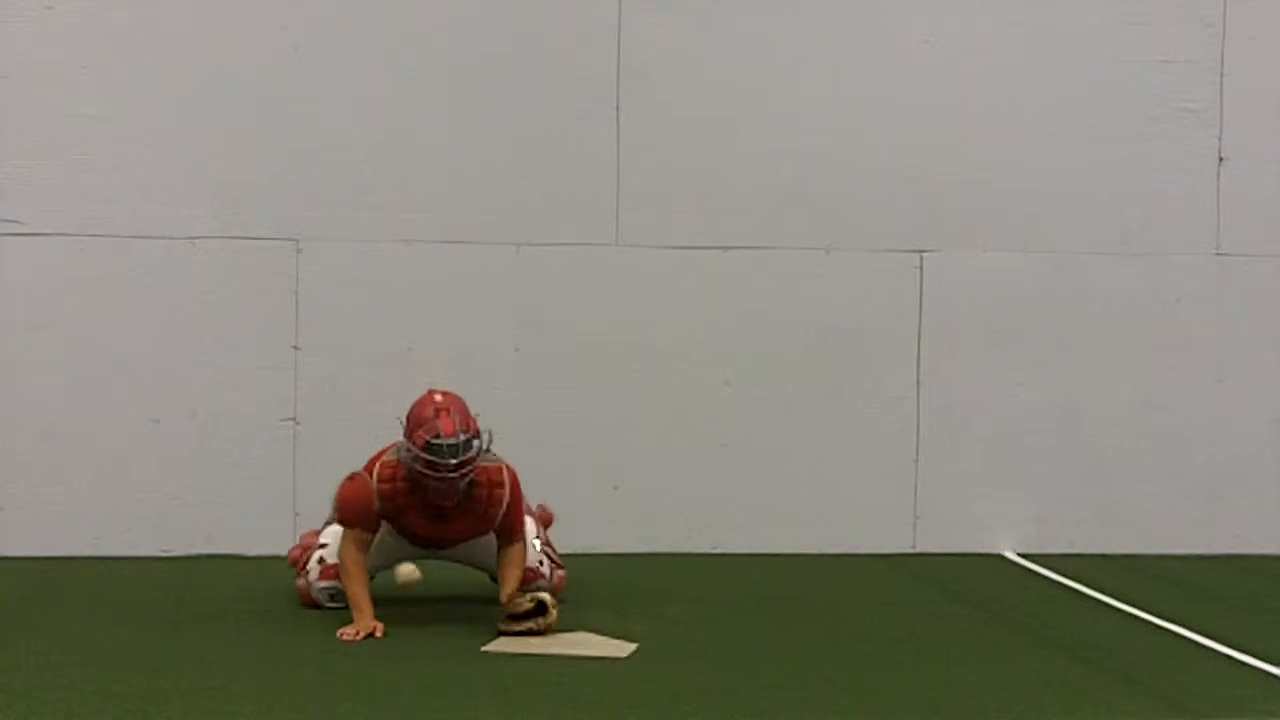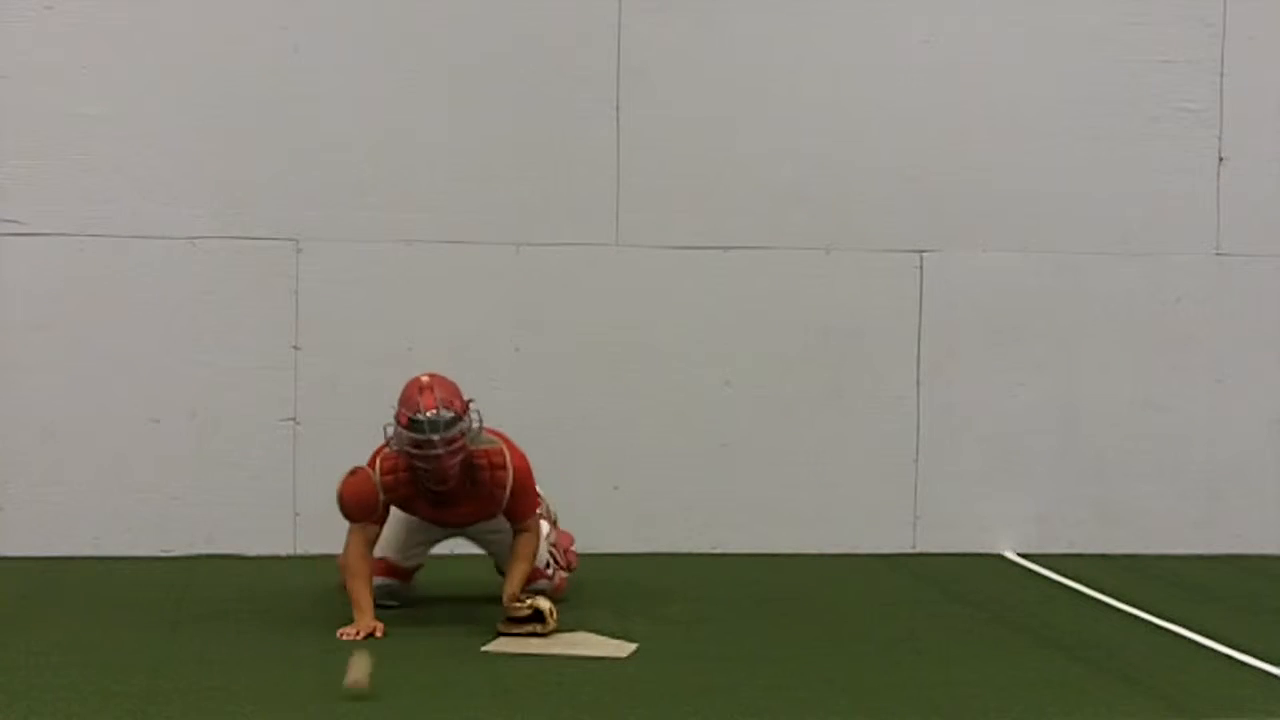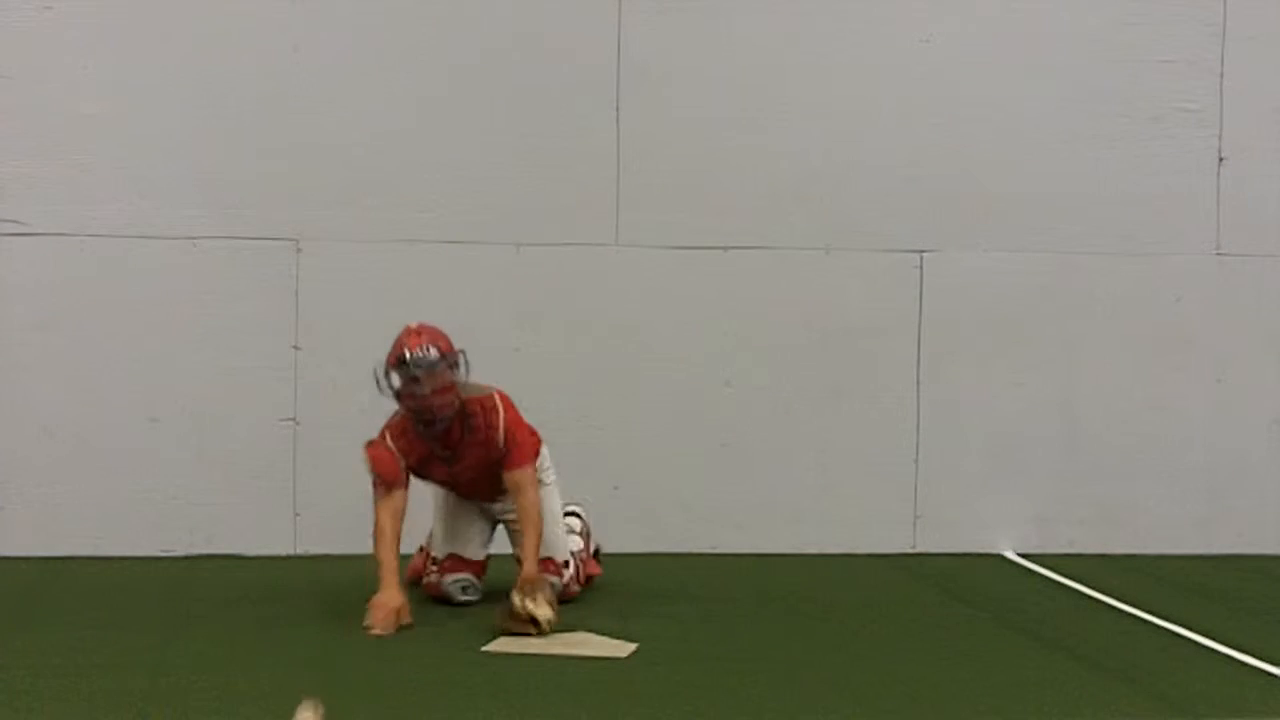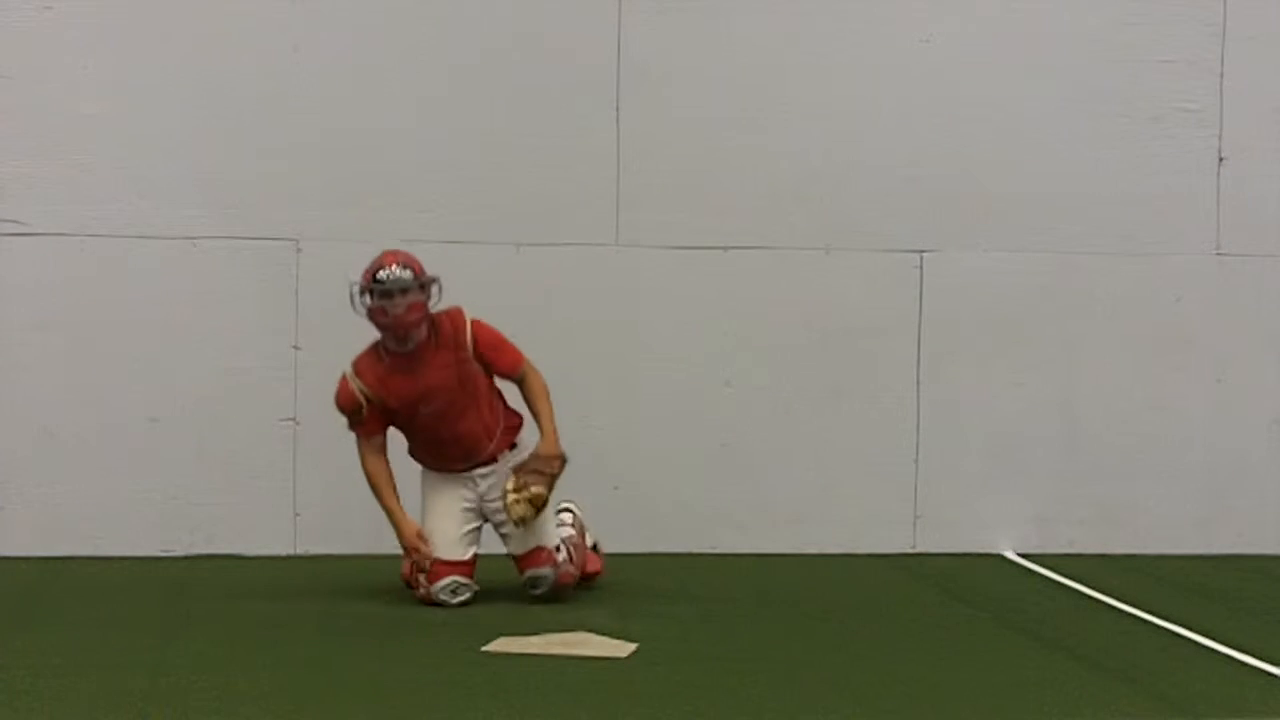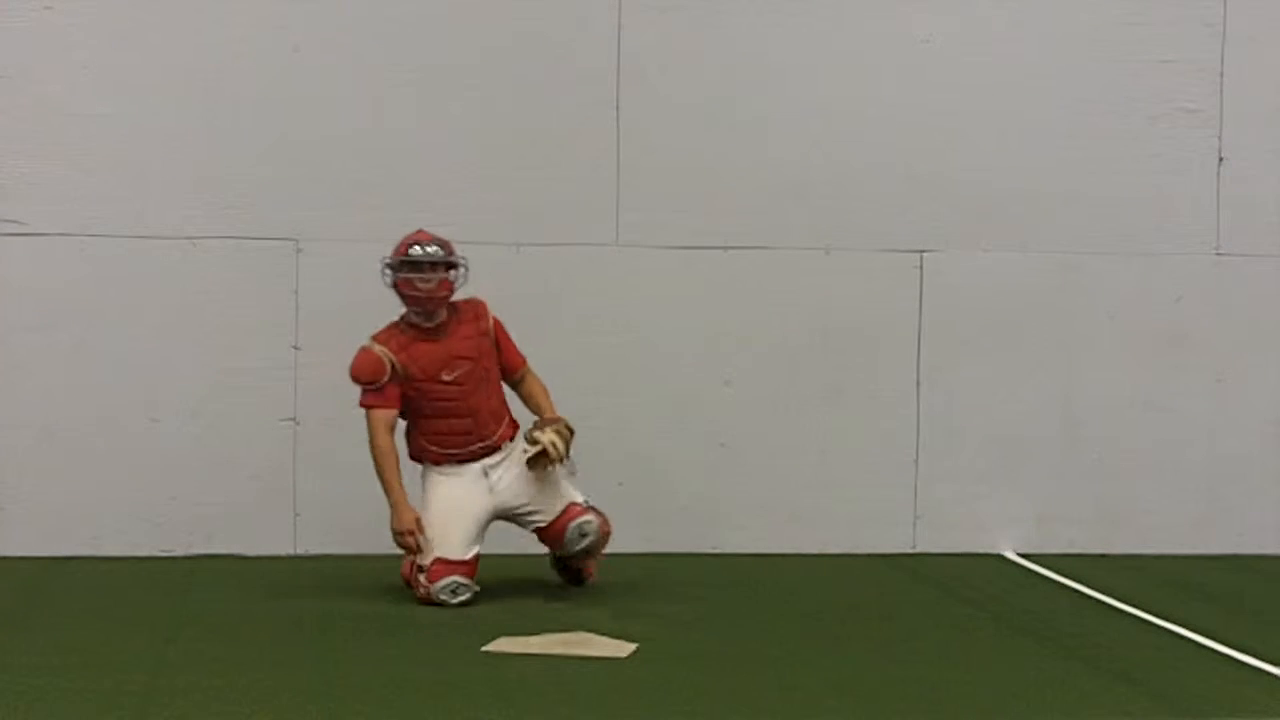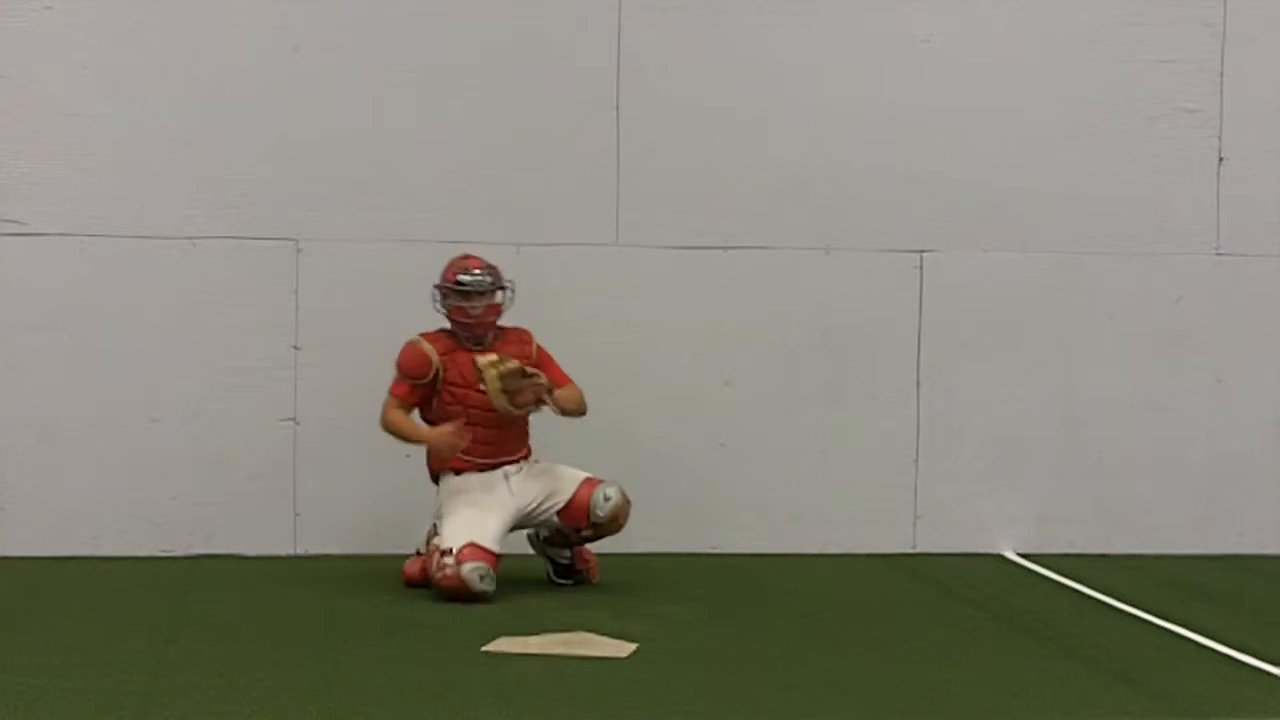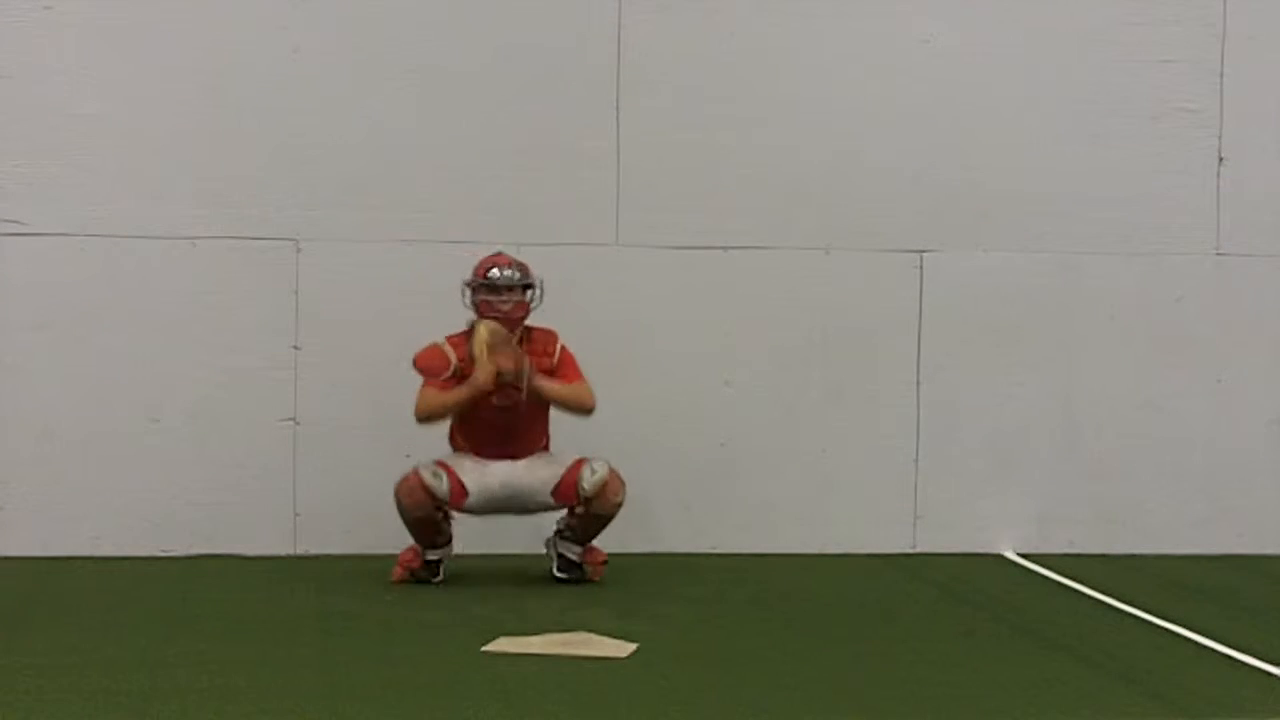
dt=0.3s
person 1, frame 1
left shoulder: (499, 481)
right shoulder: (383, 476)
left elbow: (512, 541)
right elbow: (354, 547)
left wrist: (509, 593)
right wrist: (363, 617)
left hip: (472, 536)
right hip: (396, 531)
left knee: (546, 582)
right knee: (319, 588)
left ankle: (527, 519)
person 1, frame 2
left shoulder: (503, 462)
right shoulder: (386, 469)
left elbow: (526, 529)
right elbow: (360, 542)
left wrist: (512, 590)
right wrist: (364, 616)
left hip: (492, 514)
left knee: (546, 584)
right knee: (379, 587)
left ankle: (548, 532)
person 1, frame 3
left shoulder: (493, 411)
right shoulder: (395, 437)
left elbow: (524, 494)
right elbow: (387, 514)
left wrist: (530, 569)
right wrist: (388, 588)
left hip: (520, 478)
right hip: (459, 492)
left knee: (554, 585)
right knee: (455, 587)
left ankle: (573, 530)
right ankle: (435, 551)
person 1, frame 4
left shoulder: (462, 332)
right shoulder: (366, 375)
left elbow: (527, 375)
right elbow: (373, 456)
left wrist: (550, 439)
right wrist: (401, 523)
left hip: (507, 463)
right hip: (444, 480)
left knee: (550, 580)
right knee: (447, 591)
left ankle: (568, 527)
right ankle: (419, 558)
person 1, frame 5
left shoulder: (479, 319)
right shoulder: (386, 351)
left elbow: (523, 376)
right elbow: (381, 432)
left wrist: (551, 418)
right wrist: (398, 505)
left hip: (509, 460)
right hip: (449, 477)
left knee: (588, 534)
right knee: (444, 590)
left ankle: (563, 550)
right ankle: (419, 552)
person 1, frame 6
left shoulder: (522, 344)
right shoulder: (430, 352)
left elbow: (578, 404)
right elbow: (391, 415)
left wrist: (548, 392)
right wrist: (428, 436)
left hip: (524, 474)
right hip: (468, 484)
left knee: (612, 506)
right knee: (467, 579)
left ankle: (555, 544)
right ankle: (441, 549)
person 1, frame 7
left shoulder: (548, 346)
right shoulder: (456, 350)
left elbow: (587, 403)
right elbow: (423, 412)
left wrist: (533, 380)
right wrist: (470, 389)
left hip: (534, 465)
right hip: (475, 467)
left knee: (608, 486)
right knee: (412, 489)
left ankle: (569, 545)
right ankle: (432, 551)
